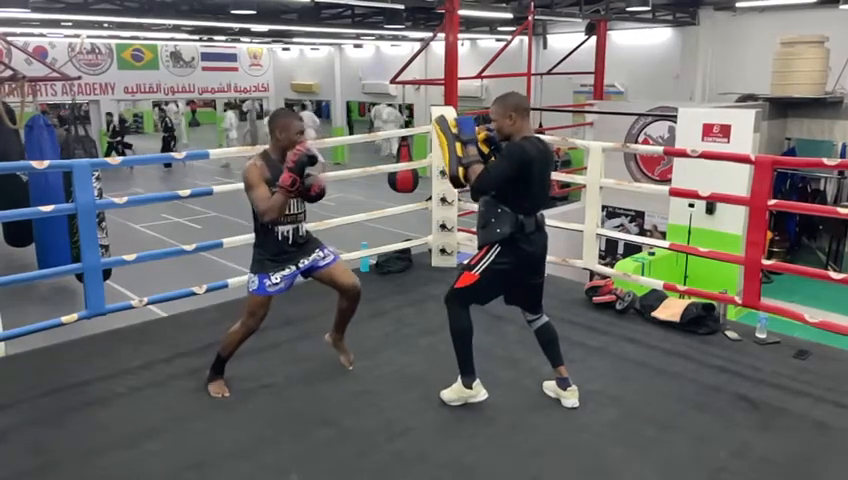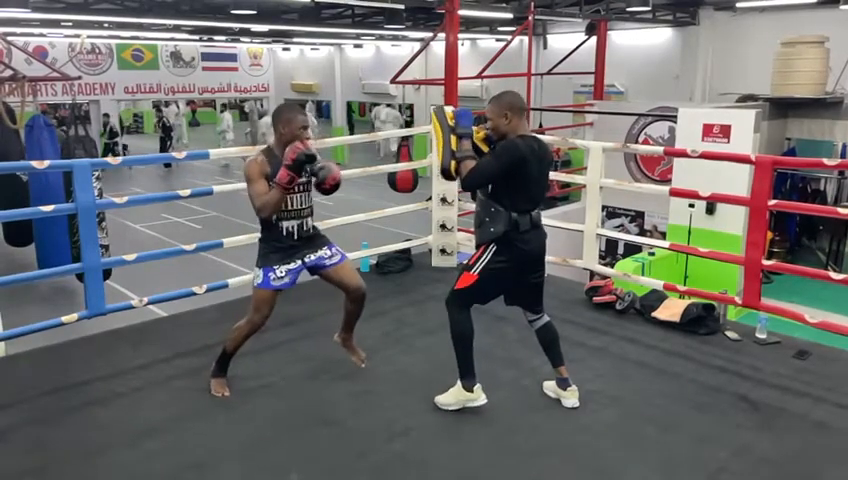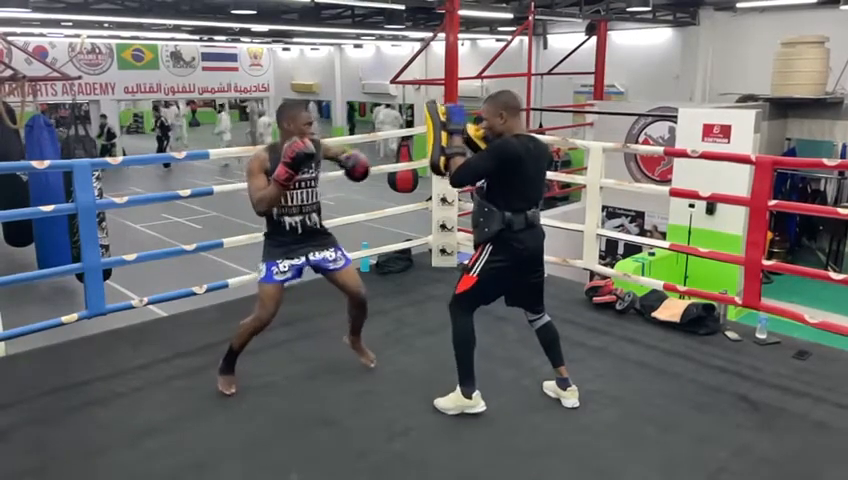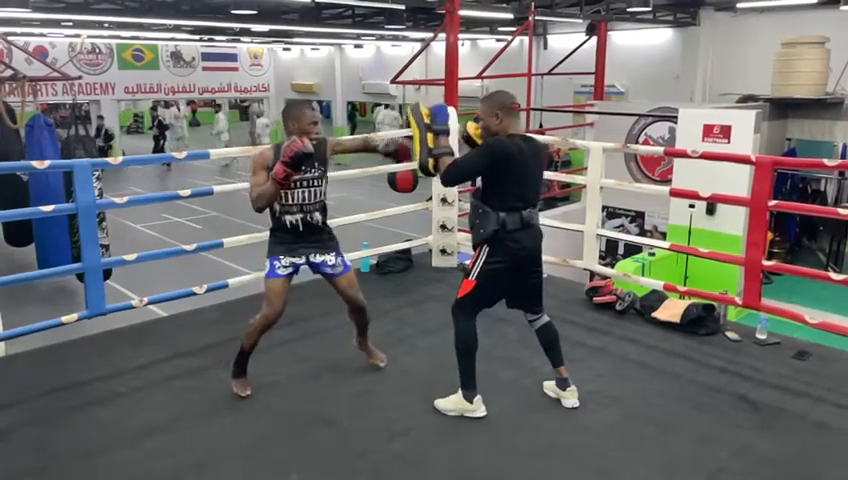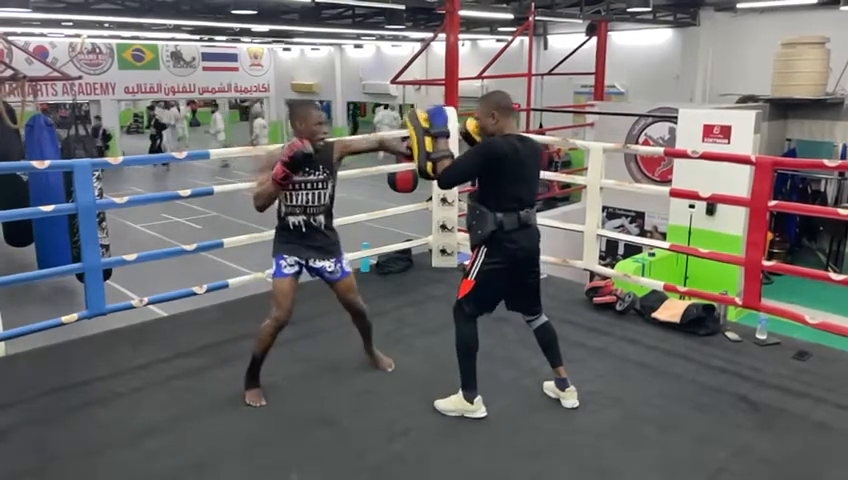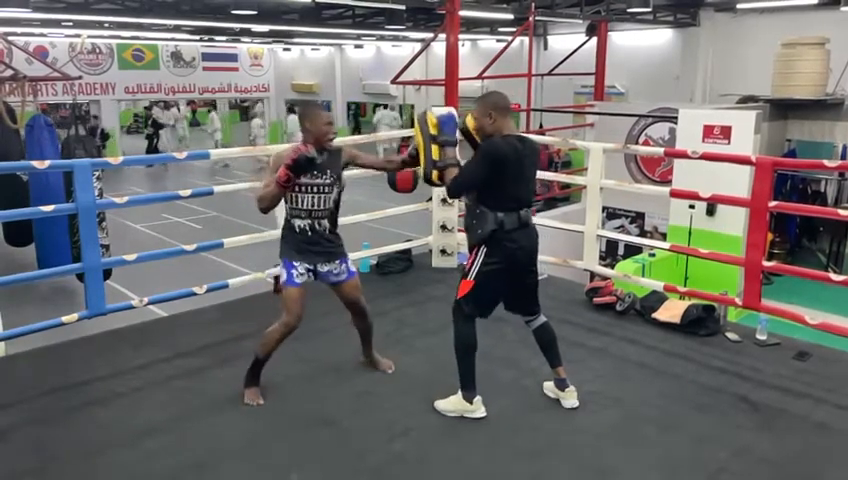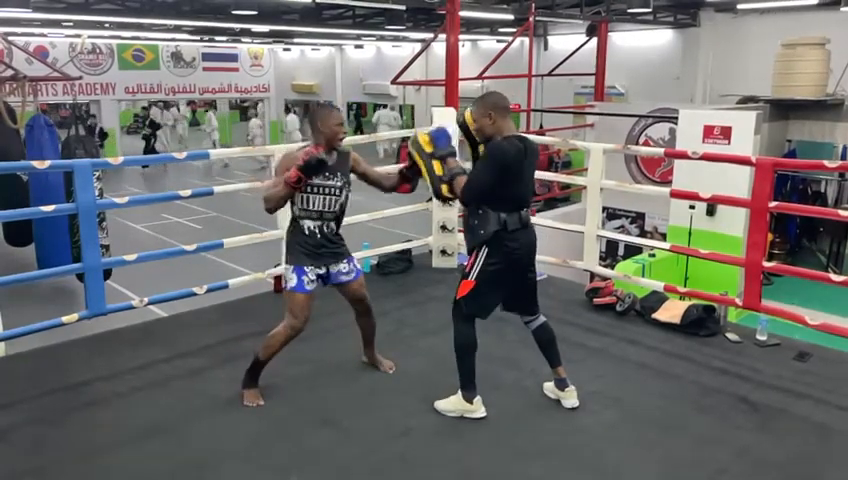
dt=0.3s
person 1, frame 1
left shoulder: (517, 151)
right shoulder: (542, 149)
left elbow: (479, 185)
left wrist: (469, 143)
right wrist: (493, 148)
left hip: (509, 245)
right hip: (533, 241)
left knee: (456, 300)
right knee: (533, 312)
left ankle: (468, 384)
right ankle: (564, 385)
person 1, frame 2
left shoulder: (511, 149)
right shoulder: (540, 149)
left elbow: (470, 180)
left wrist: (465, 138)
right wrist: (490, 145)
left hip: (506, 244)
right hip: (531, 239)
left knee: (457, 302)
right knee: (534, 311)
left ankle: (468, 387)
right ankle: (564, 385)
person 1, frame 3
left shoulder: (504, 149)
right shoulder: (538, 149)
left elbow: (458, 177)
left wrist: (455, 133)
right wrist: (485, 143)
left hip: (503, 243)
right hip: (531, 238)
left knee: (460, 307)
right knee: (535, 310)
left ankle: (468, 394)
right ankle: (565, 384)
person 1, frame 4
left shoulder: (497, 148)
right shoulder: (537, 149)
left elbow: (449, 176)
left wrist: (441, 133)
left hip: (501, 244)
right hip: (529, 238)
left knee: (463, 311)
right knee: (534, 311)
left ankle: (469, 397)
right ankle: (565, 384)
person 1, frame 5
left shoulder: (492, 149)
right shoulder: (533, 149)
left elbow: (446, 178)
left wrist: (440, 136)
left hip: (498, 244)
right hip: (527, 237)
left knee: (465, 312)
right knee: (532, 311)
left ankle: (469, 398)
right ankle: (564, 385)
person 1, frame 6
left shoulder: (493, 150)
right shoulder: (530, 148)
left elbow: (455, 188)
left wrist: (447, 144)
left hip: (497, 244)
right hip: (525, 238)
left knee: (463, 313)
right knee: (531, 311)
left ankle: (469, 399)
right ankle: (563, 385)
person 1, frame 7
left shoulder: (499, 151)
right shoulder: (526, 147)
left elbow: (468, 194)
left wrist: (447, 155)
right wrist: (478, 146)
left hip: (498, 244)
right hip: (522, 238)
left knee: (463, 313)
right knee: (530, 312)
left ankle: (469, 399)
right ankle: (564, 385)
person 2, frame 1
left shoulder: (294, 159)
right shoulder: (256, 168)
right elbow: (267, 214)
left wrist: (313, 185)
right wrist: (291, 175)
left hip: (305, 244)
right hip: (271, 256)
left knee: (352, 288)
right knee: (251, 322)
left ankle: (337, 337)
right ankle: (215, 373)
person 2, frame 2
left shoulder: (301, 154)
right shoulder: (258, 164)
left elbow: (322, 172)
right elbow: (264, 210)
left wrist: (327, 173)
right wrist: (289, 172)
left hip: (312, 240)
right hip: (277, 250)
left knee: (357, 289)
right knee: (257, 319)
left ankle: (346, 337)
right ankle: (219, 370)
person 2, frame 3
left shoulder: (315, 148)
right shoulder: (262, 159)
left elbow: (342, 154)
right elbow: (260, 206)
left wrist: (352, 159)
right wrist: (287, 170)
left hip: (318, 238)
right hip: (281, 245)
left knee: (358, 294)
right knee: (262, 316)
left ankle: (355, 340)
right ankle: (227, 366)
person 2, frame 4
left shoulder: (324, 147)
right shoulder: (267, 158)
left elbow: (364, 143)
right elbow: (258, 203)
right wrist: (286, 168)
left hip: (321, 239)
right hip: (284, 244)
left knee: (356, 299)
right knee: (270, 313)
left ankle: (363, 342)
right ankle: (239, 369)
person 2, frame 5
left shoulder: (334, 150)
right shoulder: (276, 158)
left elbow: (377, 144)
right elbow: (259, 203)
left wrist: (409, 150)
right wrist: (285, 170)
left hip: (325, 243)
right hip: (289, 245)
left knee: (355, 305)
right knee: (280, 316)
left ankle: (370, 350)
right ankle: (251, 379)
person 2, frame 6
left shoulder: (342, 156)
right shoulder: (284, 158)
left elbow: (384, 163)
right elbow: (264, 205)
left wrist: (410, 159)
right wrist: (289, 173)
left hip: (330, 247)
right hip: (296, 250)
left knee: (358, 304)
right knee: (290, 320)
left ankle: (369, 353)
right ankle: (251, 378)
person 2, frame 7
left shoulder: (349, 159)
right shoulder: (294, 159)
left elbow: (386, 184)
right elbow: (270, 204)
left wrist: (409, 173)
right wrist: (299, 174)
left hip: (335, 249)
right hip: (303, 252)
left knee: (363, 303)
right knee: (295, 323)
left ankle: (370, 353)
right ankle: (250, 378)
